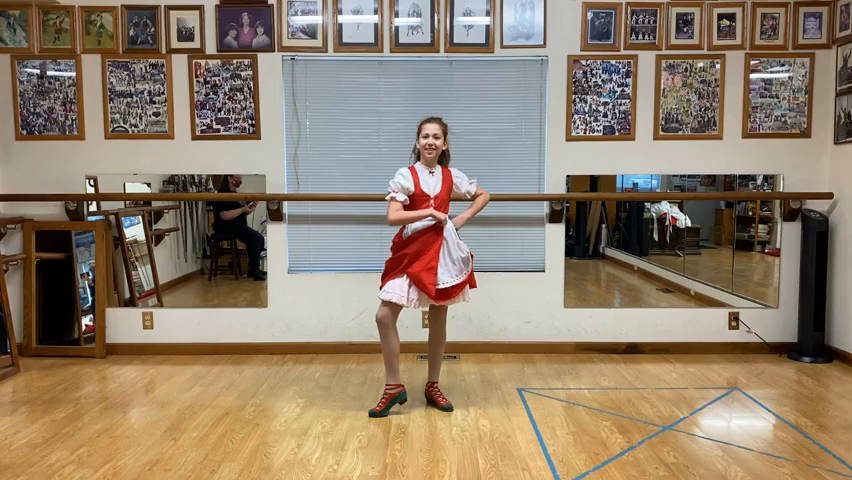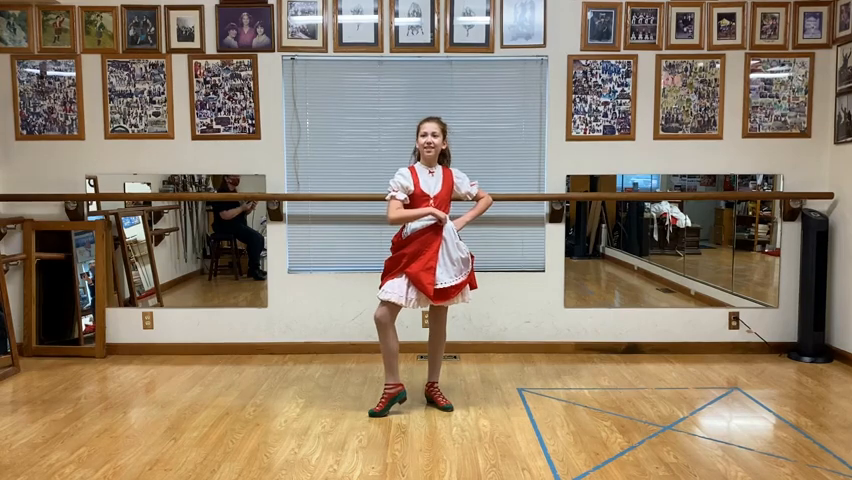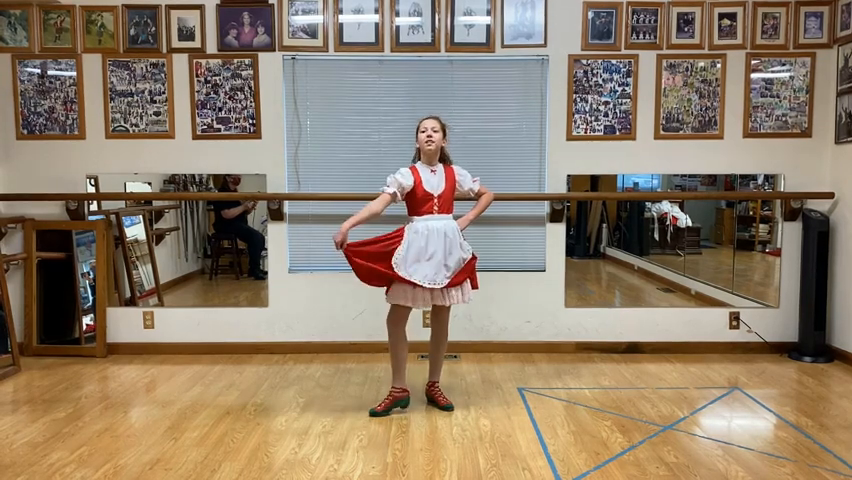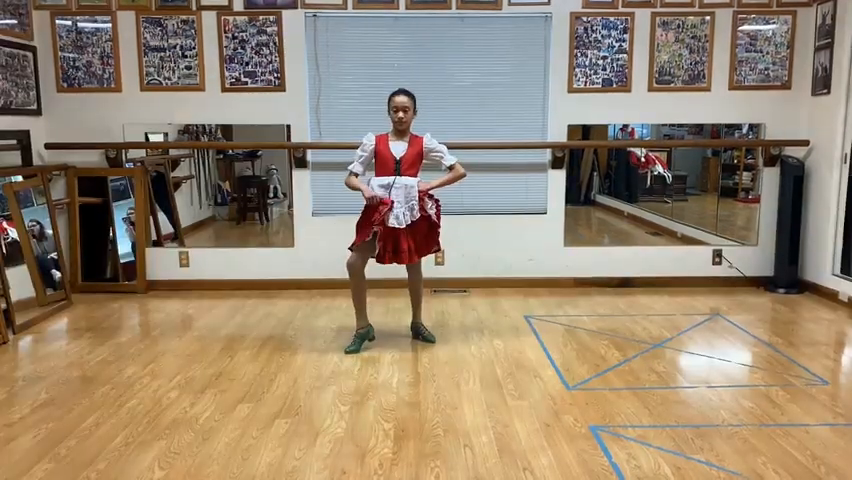
dt=1s
person 1, frame 1
left shoulder: (452, 176)
right shoulder: (405, 175)
left elbow: (483, 195)
right elbow: (393, 217)
left wrist: (461, 220)
right wrist: (431, 212)
left hip: (443, 250)
right hip: (412, 251)
left knee: (438, 320)
right knee: (384, 316)
left ankle: (432, 387)
right ankle: (394, 387)
person 1, frame 2
left shoulder: (453, 176)
right shoulder: (405, 175)
left elbow: (485, 198)
right elbow: (393, 216)
left wrist: (462, 221)
right wrist: (429, 211)
left hip: (443, 250)
right hip: (412, 250)
left knee: (438, 320)
right knee: (383, 316)
left ankle: (433, 387)
right ankle: (393, 386)
person 1, frame 3
left shoulder: (454, 173)
right shoulder: (406, 174)
left elbow: (487, 195)
right elbow: (379, 203)
left wrist: (465, 221)
right wrist: (347, 225)
left hip: (447, 248)
right hip: (416, 248)
left knee: (441, 320)
right knee: (397, 319)
left ankle: (433, 386)
right ankle: (399, 390)
person 1, frame 4
left shoulder: (424, 143)
right shoulder: (374, 142)
left elbow: (459, 171)
right elbow: (350, 177)
left wrist: (430, 185)
right wrist: (364, 189)
left hip: (411, 209)
right hip: (380, 209)
left knee: (413, 266)
right knee: (354, 263)
left ankle: (417, 323)
right ankle: (363, 326)
